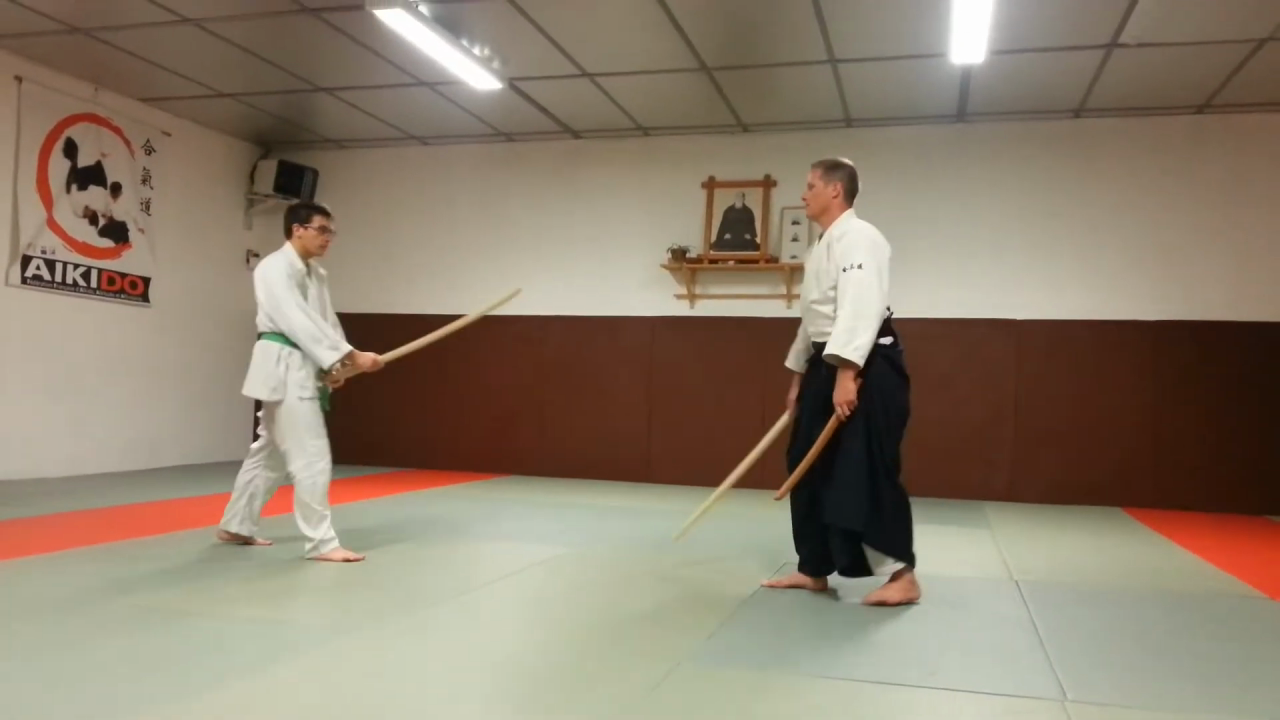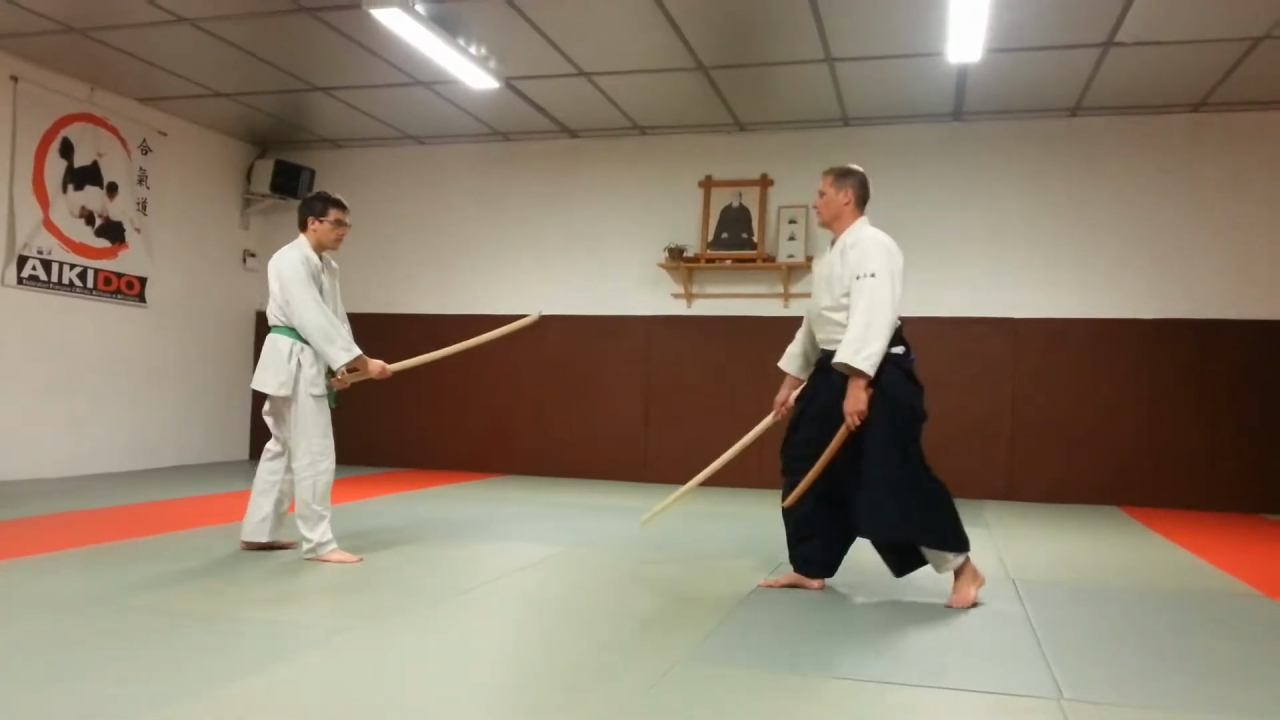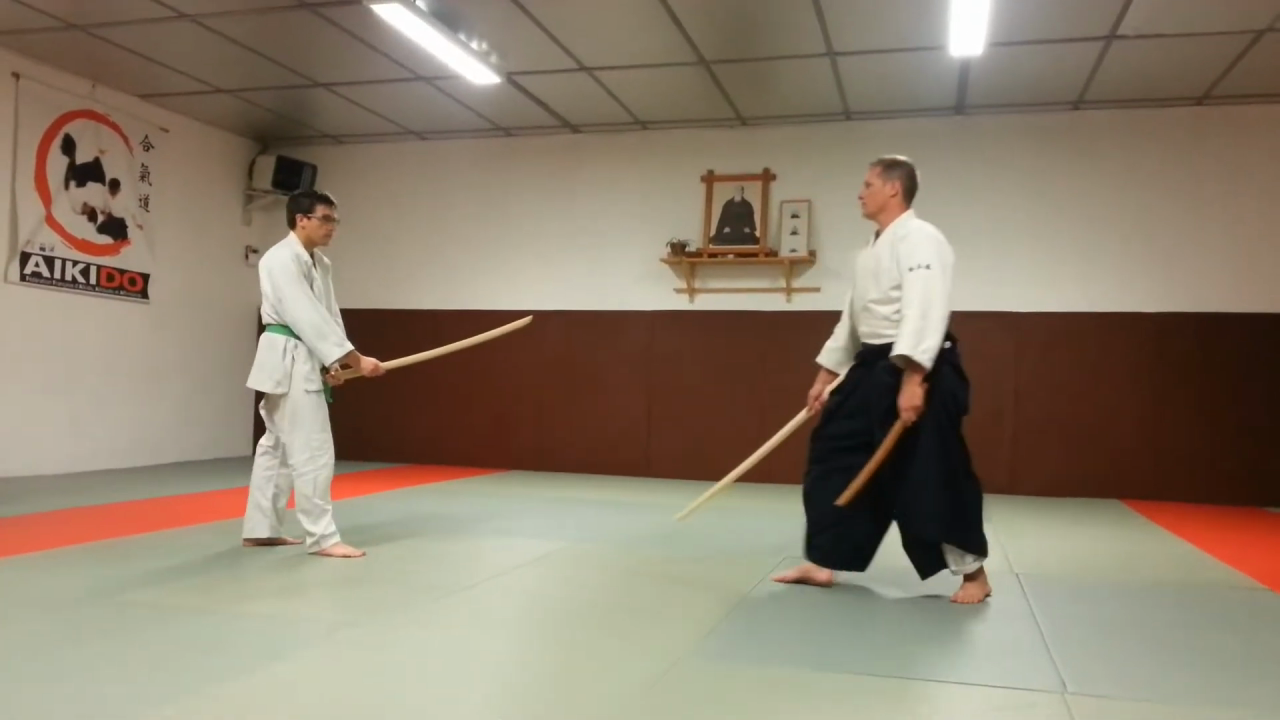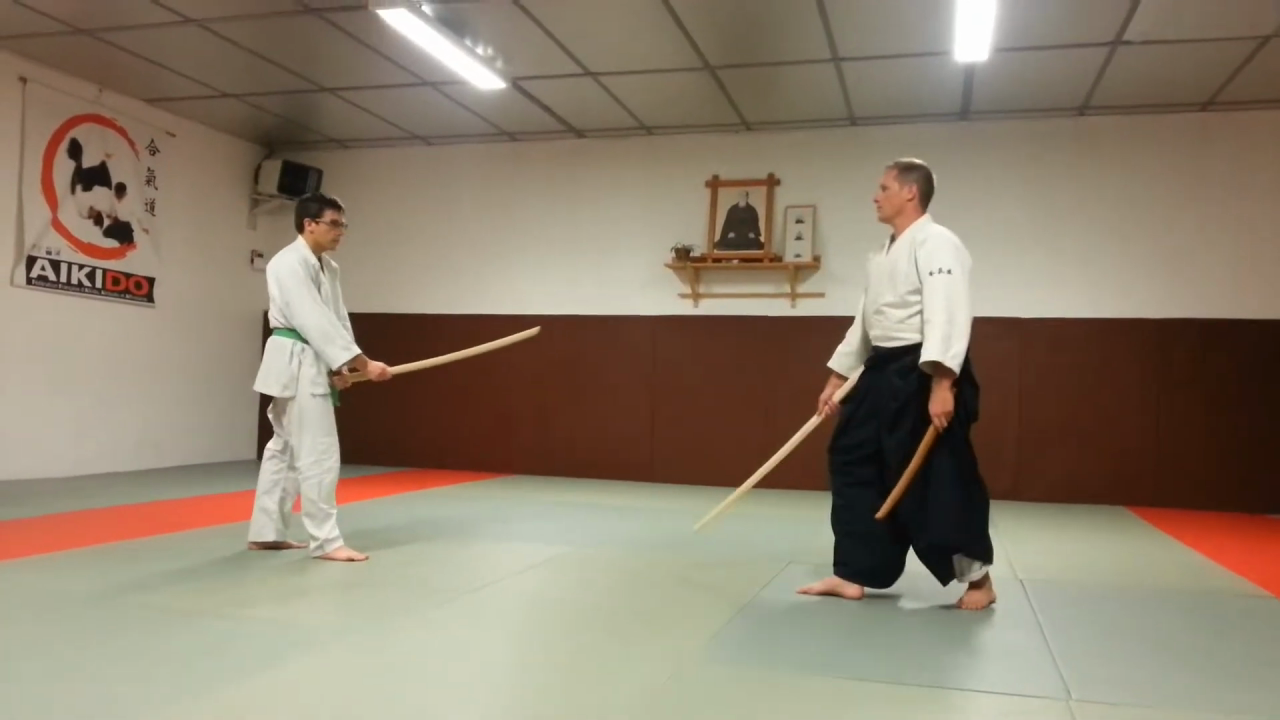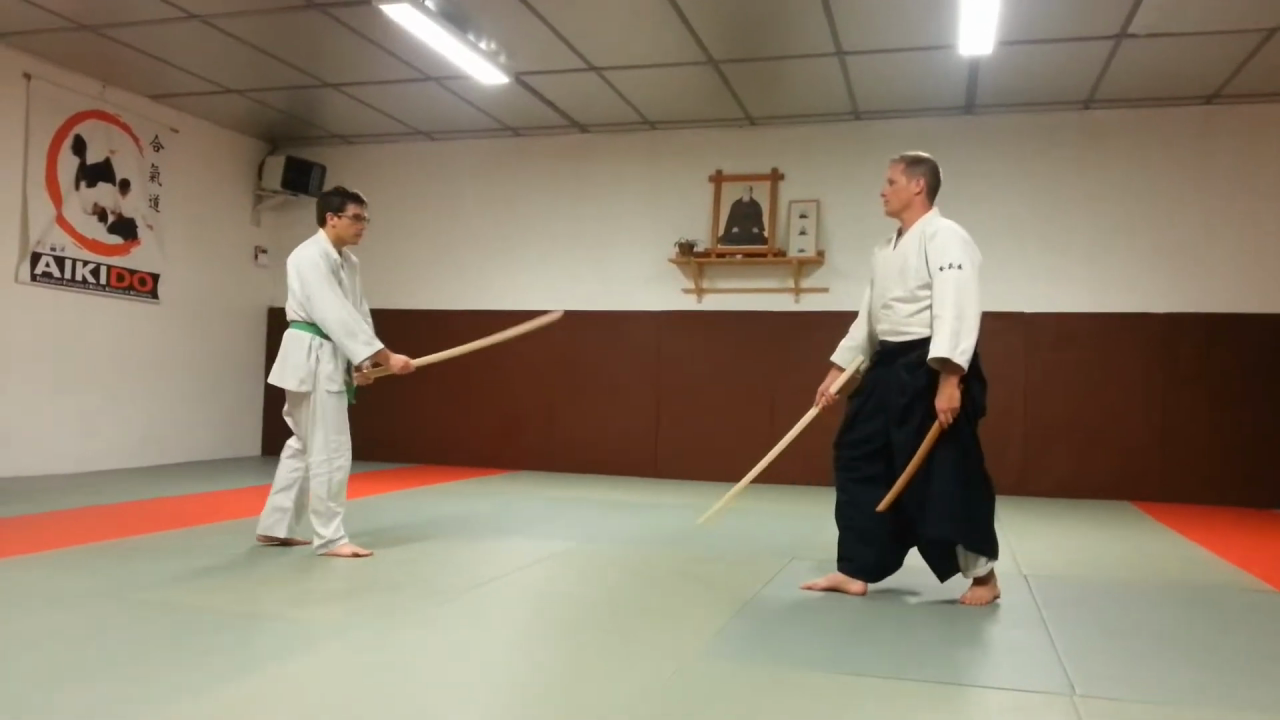
dt=0.3s
person 1, frame 1
left shoulder: (857, 237)
right shoulder: (826, 245)
left elbow: (862, 308)
left wrist: (848, 374)
right wrist: (801, 377)
left hip: (866, 368)
right hip: (829, 367)
left knee: (864, 471)
right knee: (813, 469)
left ankle: (903, 575)
right ankle: (814, 569)
person 1, frame 2
left shoulder: (871, 246)
right shoulder: (832, 254)
left elbow: (873, 318)
right elbow: (813, 324)
left wrist: (859, 383)
right wrist: (791, 381)
left hip: (876, 375)
right hip: (833, 373)
left knee: (896, 475)
right knee: (806, 466)
left ankle: (962, 568)
right ankle: (810, 569)
person 1, frame 3
left shoulder: (919, 239)
right shoulder: (871, 249)
left elbow: (925, 312)
right elbow: (853, 318)
left wrist: (914, 379)
right wrist: (826, 374)
left hip: (916, 369)
right hip: (874, 369)
left knee: (935, 472)
right knee: (833, 453)
left ankle: (973, 572)
right ankle: (823, 562)
person 1, frame 4
left shoulder: (937, 243)
right shoulder: (883, 253)
left elbow: (948, 317)
right elbow: (865, 321)
left wrist: (943, 384)
right wrist: (837, 379)
left hip: (924, 376)
right hip: (884, 374)
left knee: (941, 479)
right knee: (853, 466)
left ankle: (978, 579)
right ankle: (852, 574)
person 1, frame 5
left shoulder: (945, 237)
right shoulder: (887, 249)
left elbow: (956, 311)
right elbow: (868, 316)
left wrist: (949, 380)
right wrist: (835, 372)
left hip: (931, 371)
right hip: (890, 371)
left knee: (948, 474)
right knee: (859, 462)
left ankle: (983, 575)
right ankle: (855, 571)
person 2, frame 1
left shoulder: (315, 273)
right shoulder: (276, 269)
left elbow: (327, 321)
right elbow: (301, 324)
left wrist: (333, 366)
right wrist: (351, 357)
left hip: (302, 368)
right hip: (284, 367)
left knee: (269, 452)
right knee: (311, 455)
left ankle: (236, 525)
right ankle: (321, 542)
person 2, frame 2
left shoulder: (326, 265)
right shoulder: (291, 261)
left elbow: (335, 319)
right elbow: (315, 321)
left wrist: (340, 368)
right wrist: (362, 362)
left hip: (306, 363)
right hip: (294, 362)
left knee: (282, 449)
right knee: (314, 454)
left ankle: (258, 531)
right ankle: (319, 543)
person 2, frame 3
left shoulder: (319, 263)
right shoulder: (281, 259)
left elbow: (329, 314)
right elbow: (308, 318)
left wrist: (331, 364)
right wrist: (355, 358)
left hip: (305, 361)
right hip: (288, 360)
left knee: (277, 446)
right knee: (313, 449)
left ankle: (260, 528)
right ankle: (322, 536)
person 2, frame 4
left shoulder: (328, 267)
right shoulder: (289, 264)
left elbow: (337, 319)
right elbow: (315, 322)
left wrist: (340, 367)
right wrist: (362, 362)
left hip: (313, 364)
right hip: (296, 363)
left knee: (284, 449)
right knee: (318, 453)
left ankle: (265, 531)
right ankle: (326, 541)
person 2, frame 5
left shoulder: (347, 262)
right shoulder: (310, 257)
left elbow: (357, 312)
right elbow: (335, 316)
left wrist: (362, 362)
right wrist: (384, 356)
left hip: (329, 358)
right hip: (312, 357)
left knee: (304, 447)
right knee: (330, 450)
left ankle: (276, 525)
right ankle: (328, 537)
